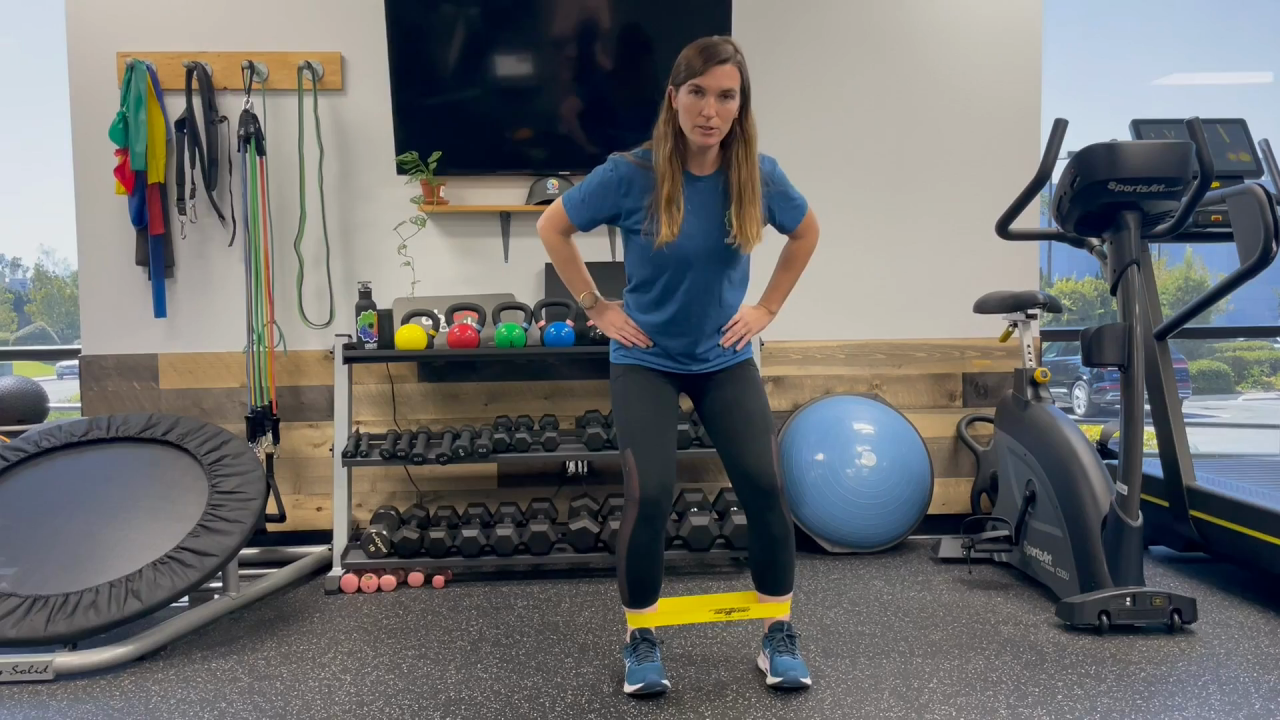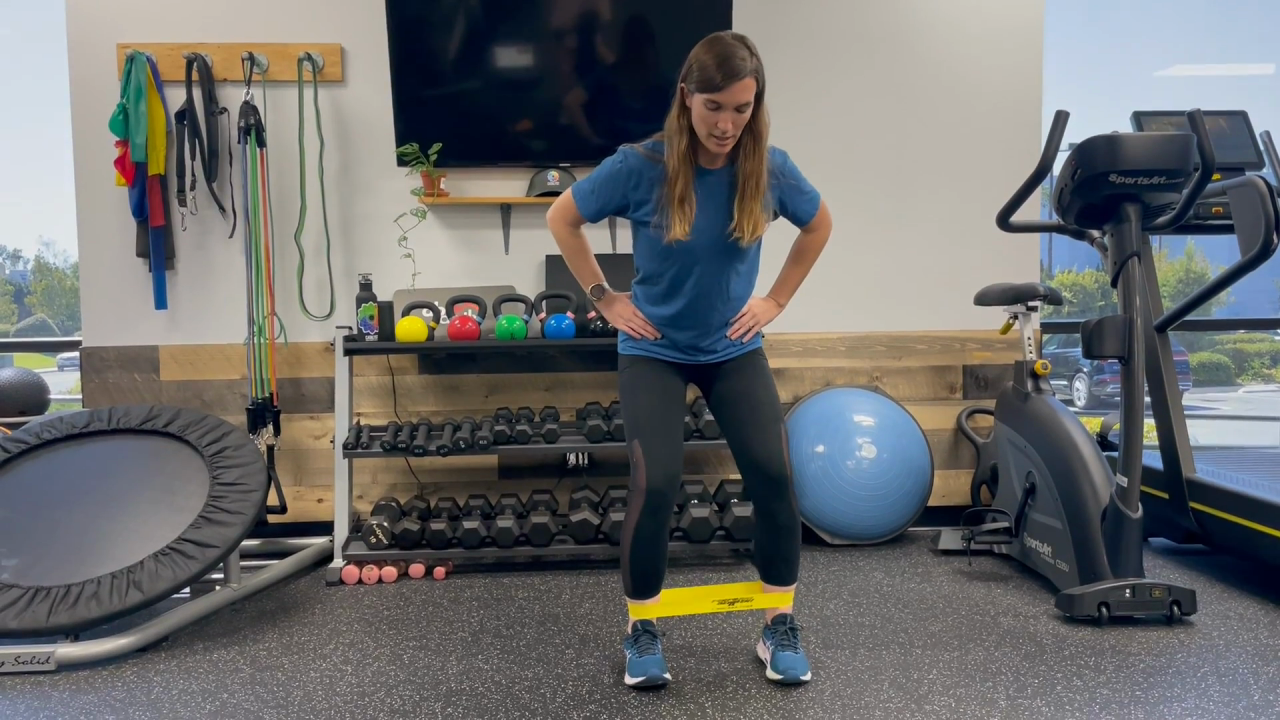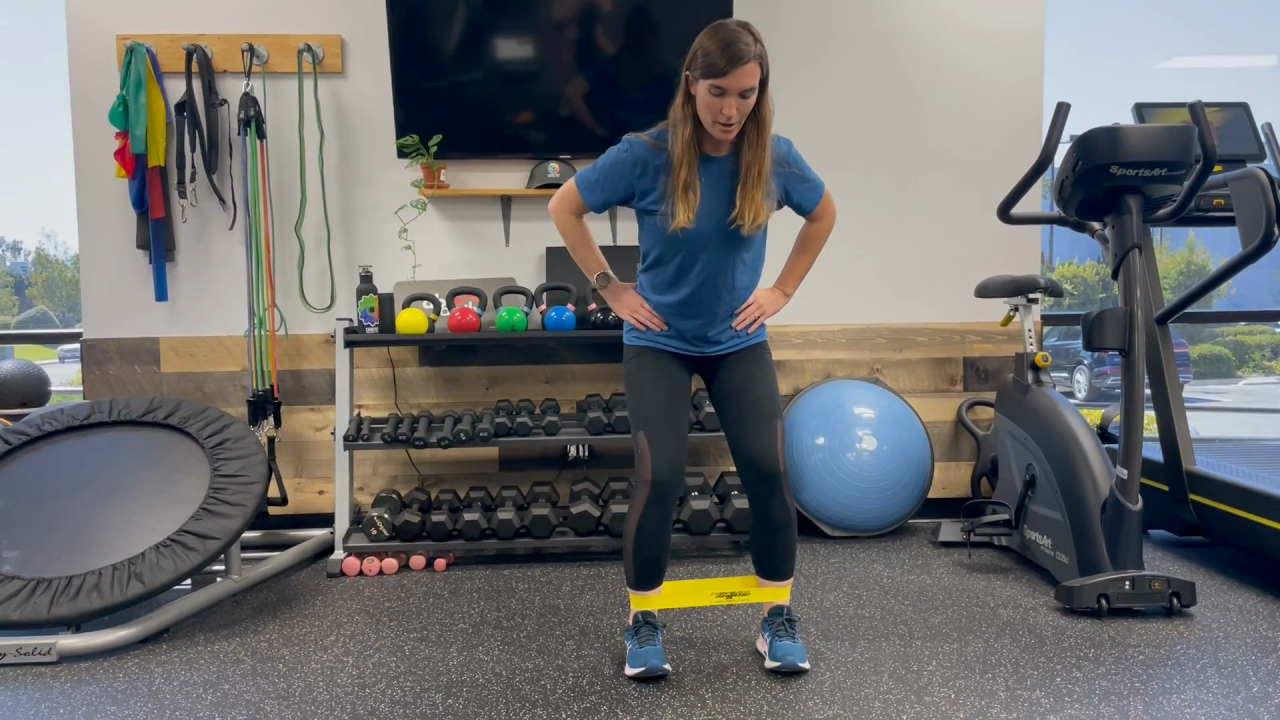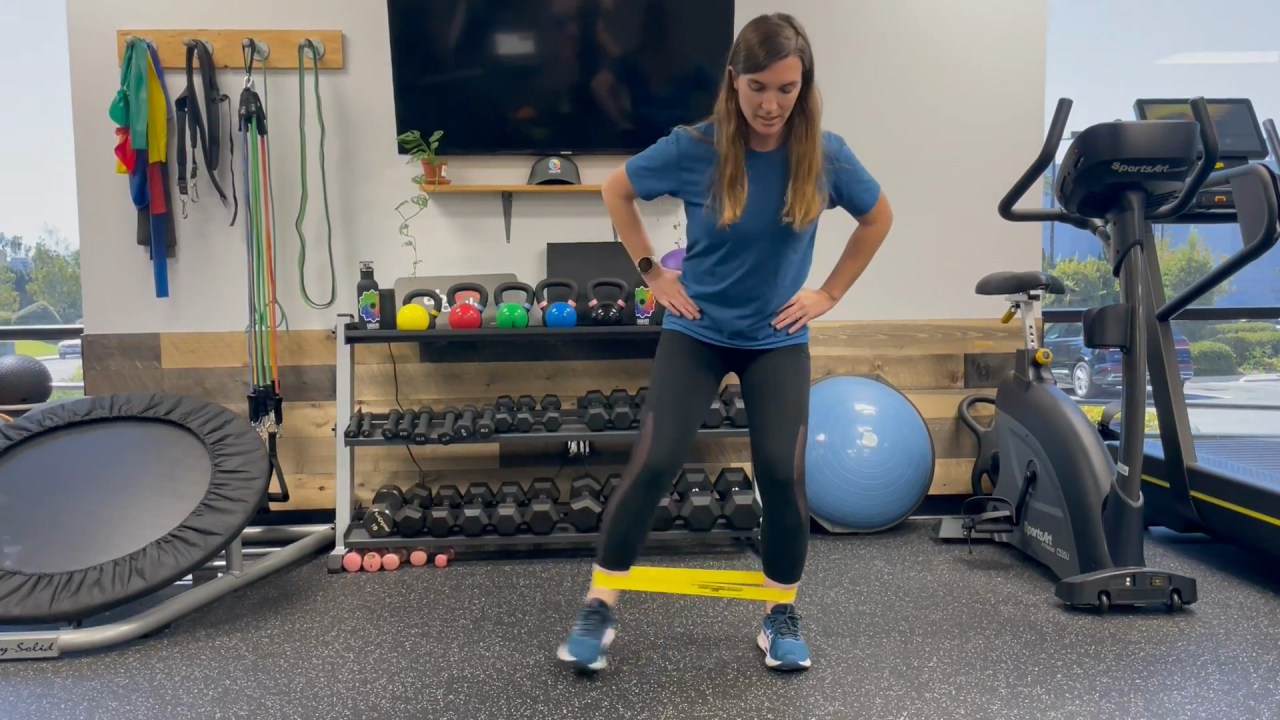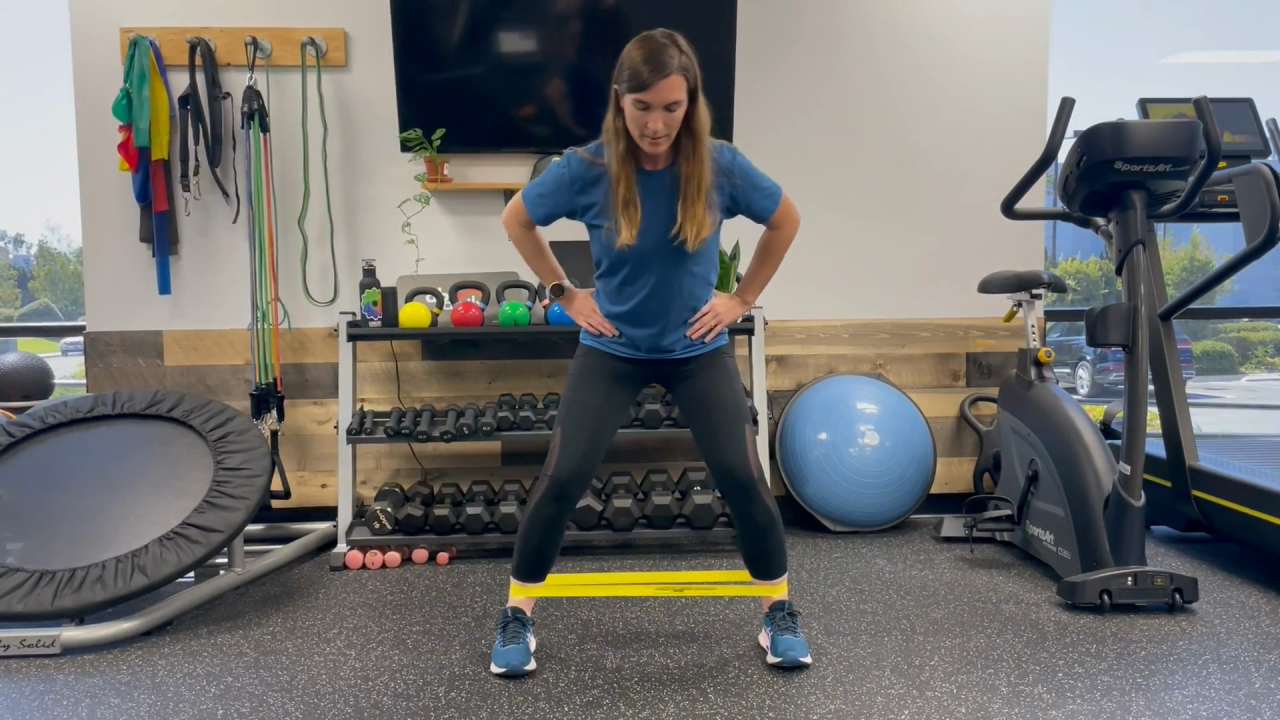
dt=1s
person 1, frame 1
left shoulder: (759, 176)
right shoulder: (630, 174)
left elbow: (806, 231)
right elbow: (552, 227)
left wrist: (767, 307)
right wrist: (595, 306)
left hip: (726, 358)
right hip: (646, 360)
left knee: (764, 486)
right knee: (650, 494)
left ankle: (779, 634)
right ankle: (640, 638)
person 1, frame 2
left shoulder: (770, 168)
right shoulder: (639, 166)
left elbow: (819, 224)
right elbow: (561, 217)
left wrist: (776, 299)
right wrist: (602, 297)
left hip: (734, 348)
right hip: (653, 349)
left knee: (773, 476)
right knee: (655, 485)
left ankle: (780, 626)
right ankle: (641, 630)
person 1, frame 3
left shoulder: (775, 158)
right shoulder: (645, 156)
left elbow: (824, 215)
right elbow: (565, 208)
left wrist: (782, 290)
right wrist: (611, 287)
left hip: (739, 340)
right hip: (659, 341)
left knee: (767, 471)
right knee: (660, 476)
left ankle: (778, 618)
right ankle: (643, 621)
person 1, frame 4
left shoulder: (825, 155)
right shoulder: (694, 149)
left elbow: (878, 219)
right elbow: (616, 190)
left wrist: (828, 292)
right wrist: (651, 271)
left hip: (778, 339)
right hip: (695, 330)
left knee: (783, 475)
right knee: (653, 463)
left ankle: (780, 615)
right ankle: (600, 607)
person 1, frame 5
left shoulder: (719, 165)
right shoulder: (585, 170)
left elbow: (786, 220)
right elbow: (516, 221)
left wrist: (742, 298)
right wrist: (564, 293)
left hip: (697, 347)
right hip: (611, 347)
left knee: (742, 476)
right knee: (564, 477)
left ankle: (779, 611)
right ankle: (517, 613)
